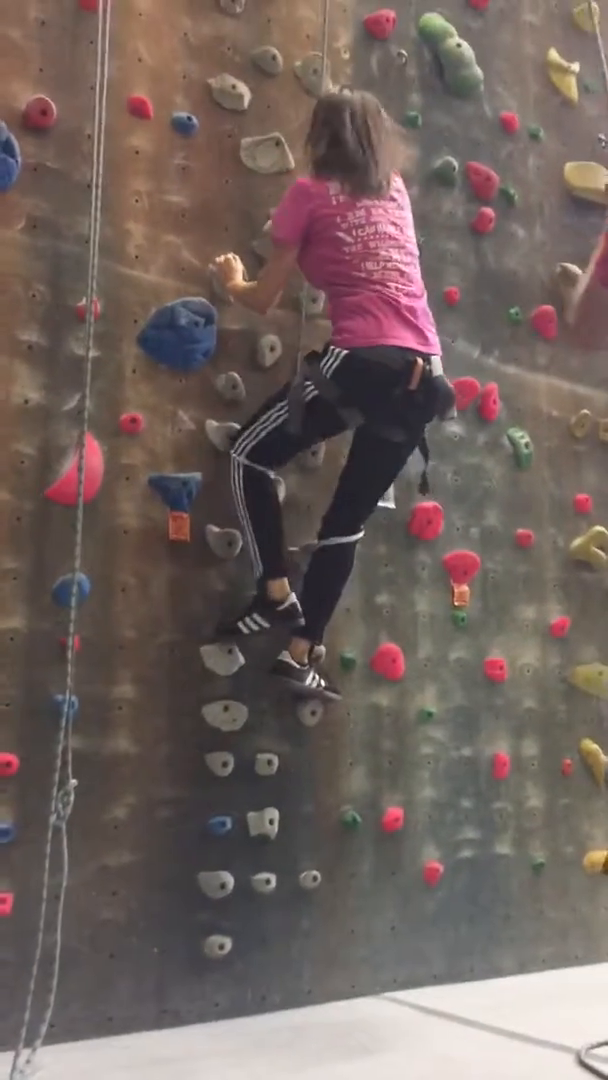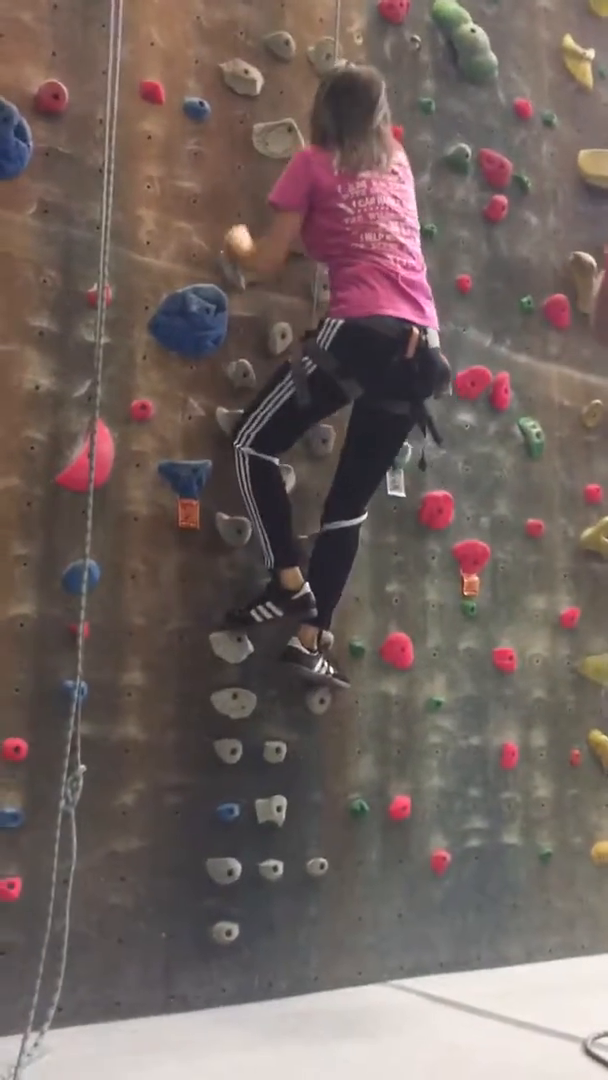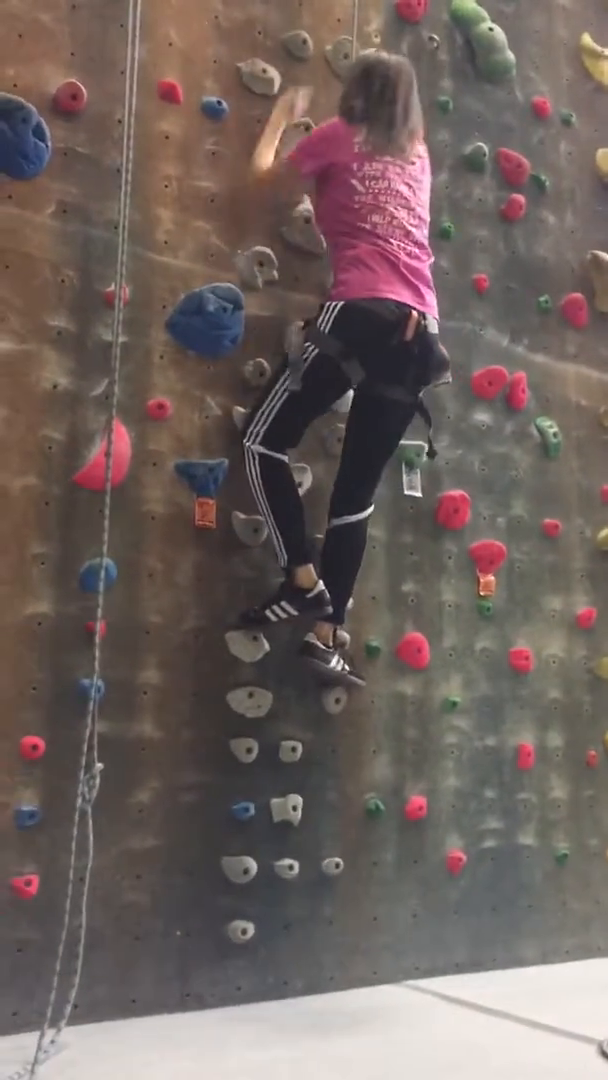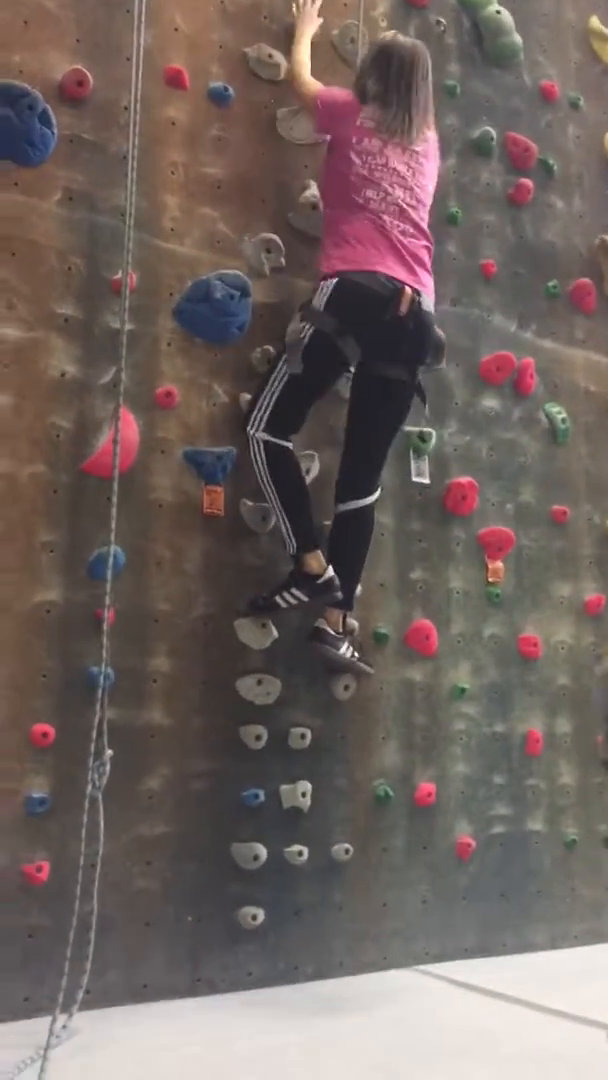
dt=0.2s
person 1, frame 1
left shoulder: (310, 192)
right shoulder: (394, 188)
left elbow: (263, 299)
left wrist: (232, 281)
left hip: (363, 362)
right hip: (423, 373)
left knee: (249, 454)
right knee: (347, 521)
left ankle: (276, 592)
right ankle: (303, 651)
person 1, frame 2
left shoulder: (312, 163)
right shoulder: (397, 162)
left elbow: (264, 264)
left wrist: (236, 244)
left hip: (360, 333)
right hip: (420, 345)
left knee: (253, 443)
right knee: (350, 501)
left ankle: (289, 582)
right ankle: (312, 637)
person 1, frame 3
left shoulder: (337, 137)
right shoulder: (417, 155)
left elbow: (265, 171)
left wrist: (279, 117)
left hip: (360, 317)
right hip: (418, 331)
left knee: (263, 440)
right knee: (357, 491)
left ankle: (304, 583)
right ankle: (328, 633)
person 1, frame 4
left shoulder: (348, 113)
right shoulder: (427, 142)
left elbow: (298, 81)
left hip: (354, 293)
right hip: (414, 310)
left knee: (267, 425)
right knee: (363, 473)
left ankle: (313, 567)
right ankle: (337, 619)
